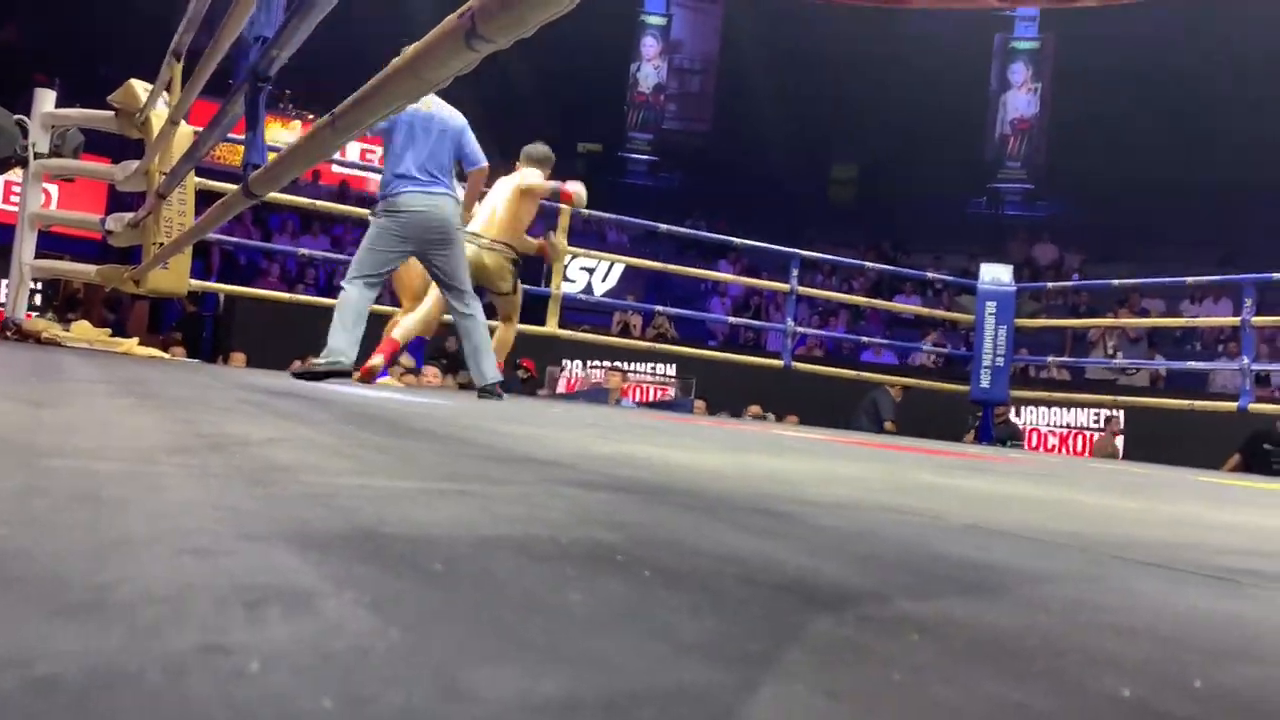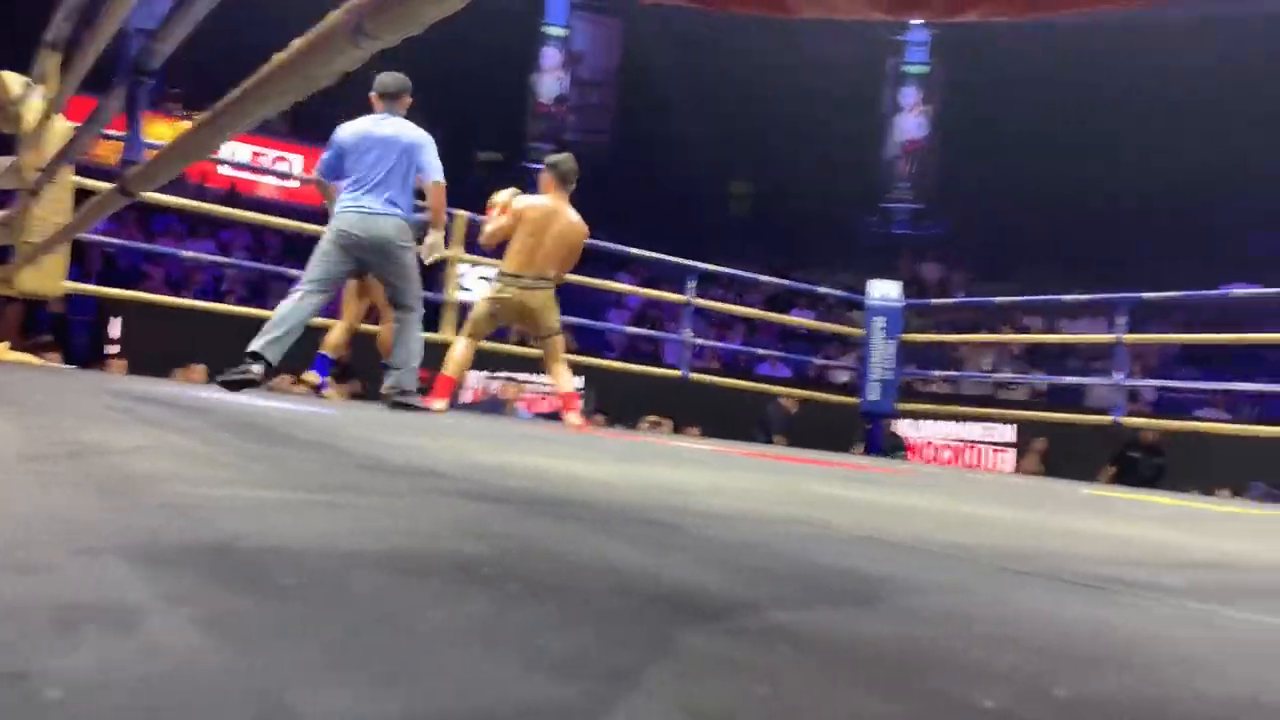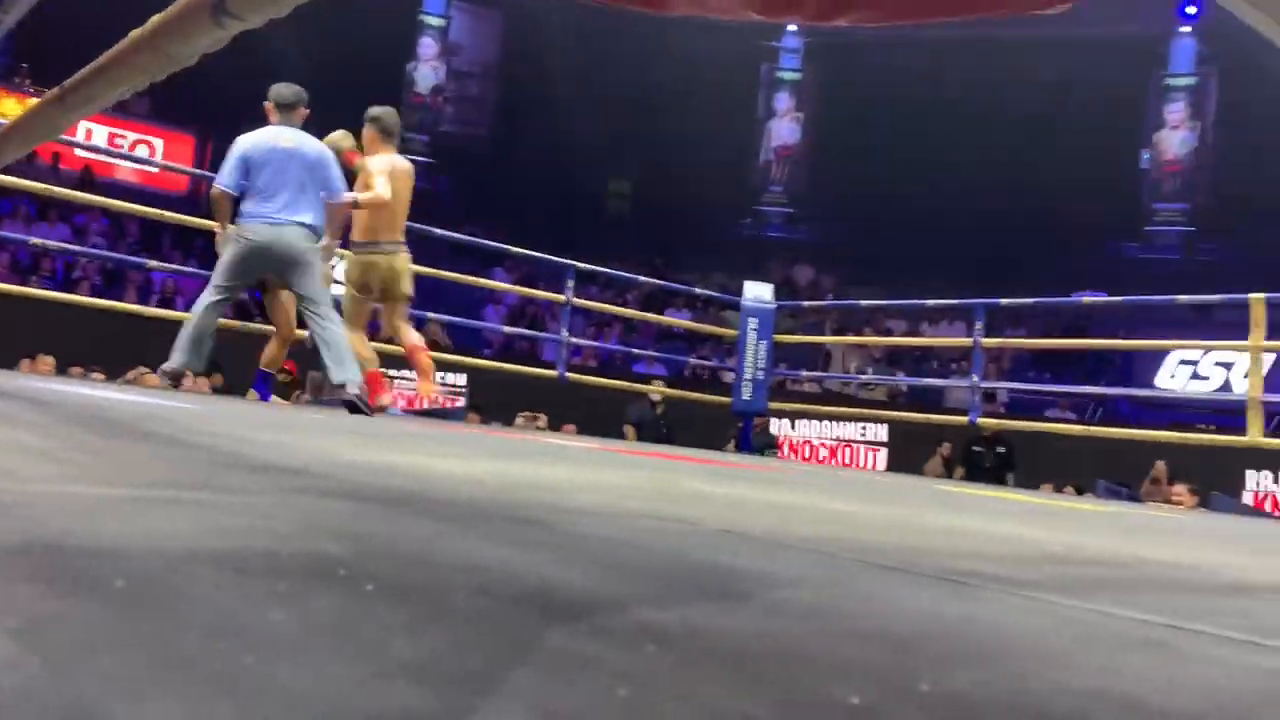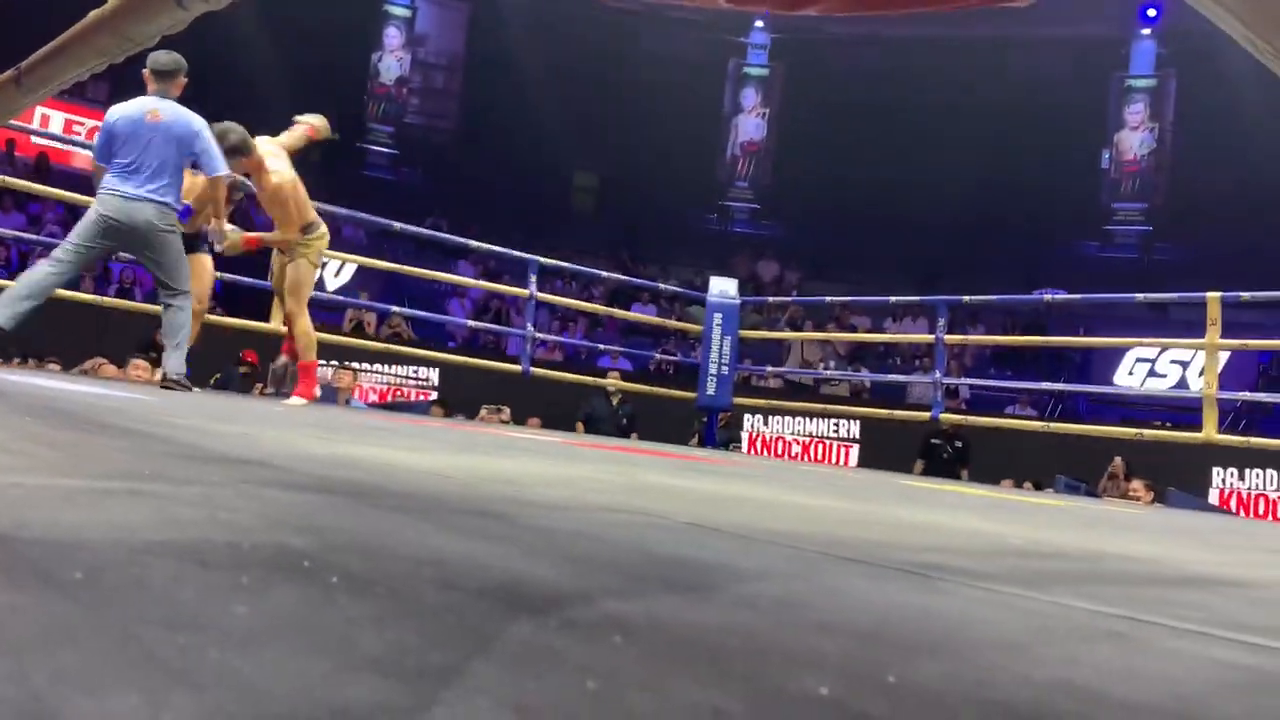
dt=0.5s
person 1, frame 1
right shoulder: (455, 118)
right elbow: (480, 169)
right wrist: (466, 208)
left hip: (400, 208)
right hip: (444, 212)
left knee: (359, 282)
right knee: (463, 299)
left ankle: (339, 354)
right ankle: (488, 379)
person 1, frame 2
left shoulder: (348, 130)
right shoulder: (419, 137)
left elbow: (322, 179)
right elbow: (435, 184)
left wrist: (339, 205)
right wrist: (437, 230)
left hip: (347, 224)
right hip: (392, 230)
left knee: (307, 295)
right knee: (409, 309)
left ankle: (258, 359)
right ankle: (401, 387)
person 1, frame 3
left shoulder: (247, 142)
right shoulder: (318, 150)
left elbow: (222, 192)
right elbow: (340, 201)
left wrist: (223, 227)
right wrist: (330, 238)
left hip: (252, 235)
right hip: (298, 240)
left knee: (214, 297)
right knee: (322, 314)
left ankle: (178, 366)
right ankle: (349, 383)
person 1, frame 4
left shoulder: (118, 113)
right shoulder: (193, 124)
left elbow: (99, 165)
right elbow: (219, 177)
right wrist: (219, 218)
left hip: (110, 207)
right hip: (157, 217)
left knee: (56, 268)
right knee: (178, 294)
right ankle: (174, 370)
person 2, frame 1
left shoulder: (503, 182)
right shoulder: (536, 177)
right elbow: (528, 184)
left wrist: (540, 247)
right wrist: (560, 190)
left hip: (467, 248)
right hip: (499, 259)
left knee: (426, 311)
right knee: (509, 320)
left ankle: (380, 357)
person 2, frame 2
left shoulder: (524, 203)
right shoulder: (580, 227)
left elbow: (487, 240)
left wrist: (497, 211)
left hip: (506, 289)
right hip: (541, 295)
left knee: (467, 336)
right knee: (556, 363)
left ankle: (440, 397)
right ankle: (572, 411)
person 2, frame 3
left shoulder: (376, 166)
right shoulder: (406, 168)
left elbow: (383, 196)
left wrist: (347, 200)
right wrist: (351, 156)
left hip: (368, 258)
right hip: (398, 256)
left knee: (354, 329)
right knee: (398, 325)
left ankle: (378, 391)
right ankle: (425, 370)
person 2, frame 4
left shoulder: (277, 184)
right shoulder: (264, 144)
left elbow: (289, 234)
right elbow: (291, 140)
left wrist: (246, 242)
right wrist: (308, 128)
left hip: (309, 238)
right hip: (297, 232)
left knee: (295, 307)
right knee: (280, 292)
left ankle: (308, 387)
right ankle: (292, 346)
